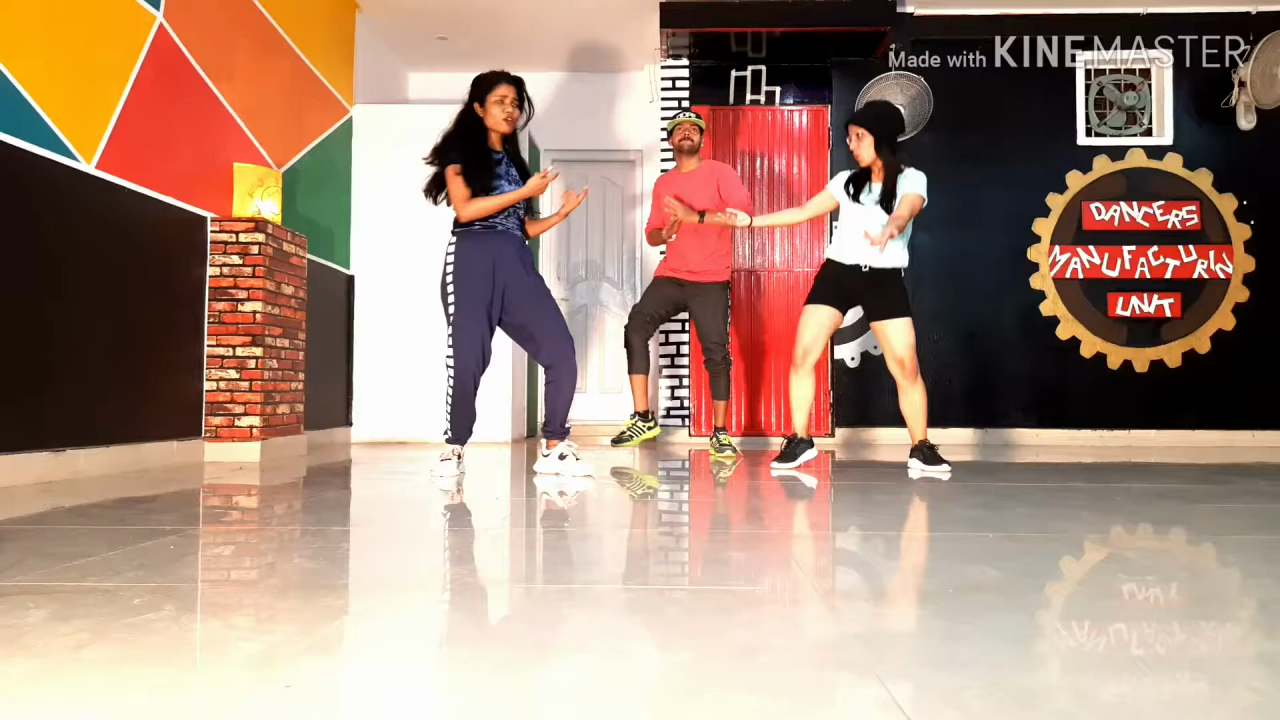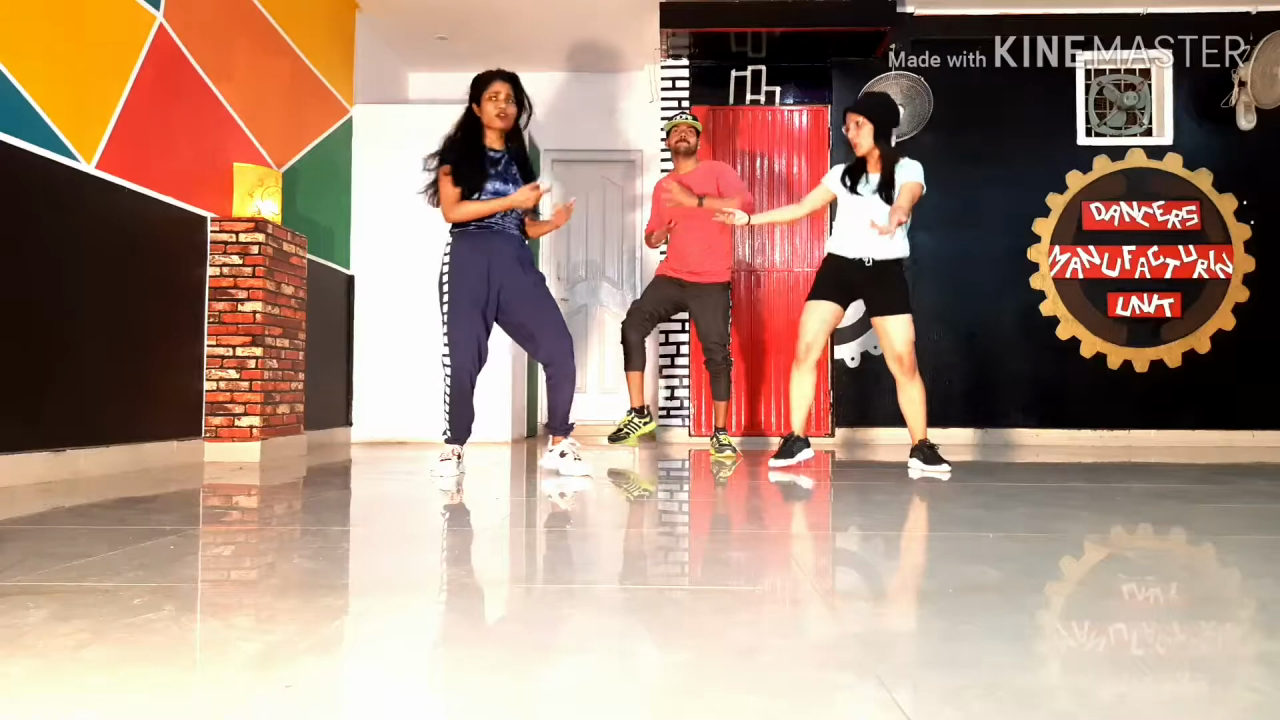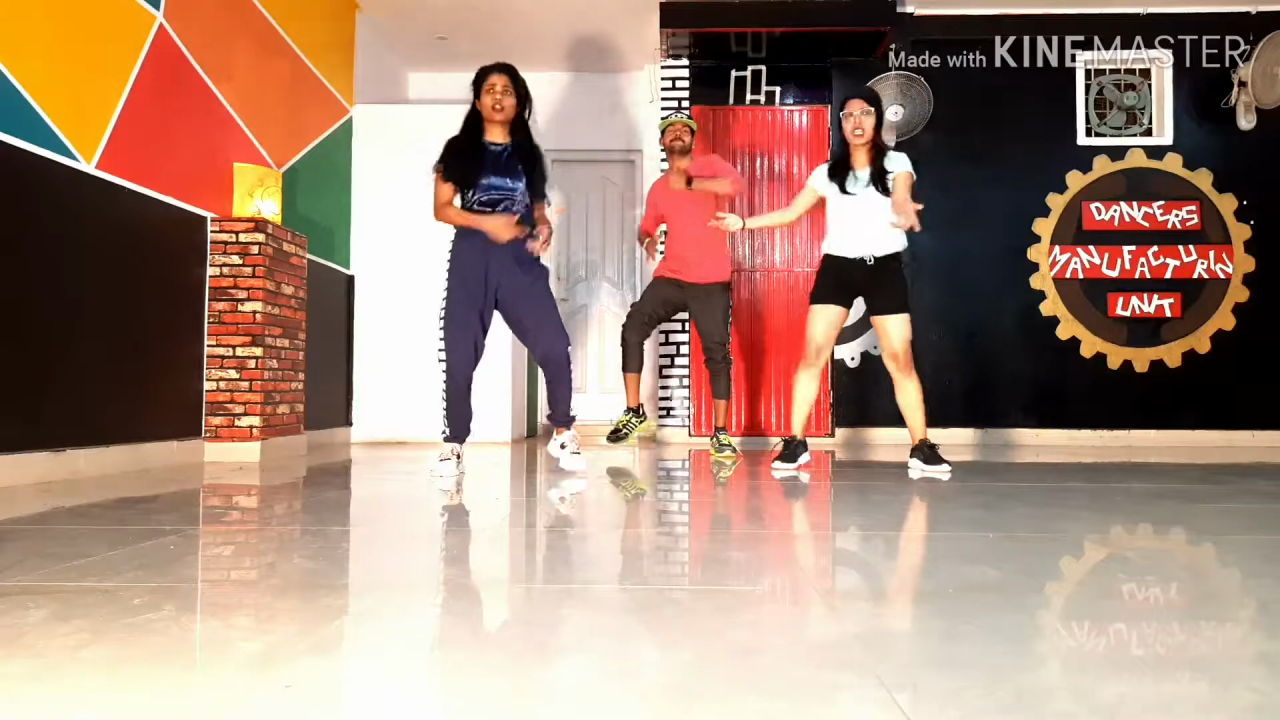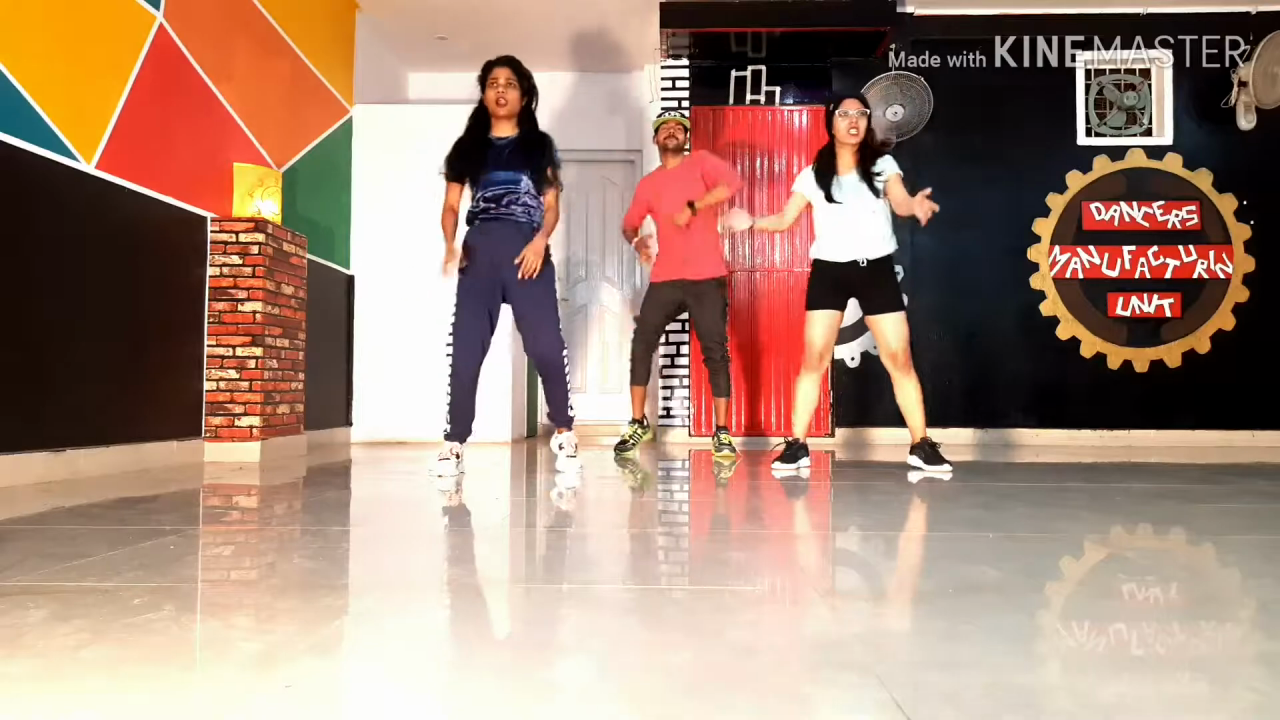
dt=0.1s
person 1, frame 1
left shoulder: (515, 161)
right shoulder: (459, 151)
right elbow: (462, 208)
left wrist: (559, 215)
right wrist: (519, 193)
left hip: (516, 262)
right hip: (470, 259)
left knee: (560, 349)
right knee: (466, 358)
left ankle: (554, 446)
right ankle: (455, 447)
person 1, frame 2
left shoulder: (519, 160)
right shoulder: (458, 153)
right elbow: (451, 210)
left wrist: (554, 221)
right wrist: (511, 199)
left hip: (515, 261)
right hip: (467, 259)
left knee: (559, 347)
right knee: (463, 357)
left ankle: (558, 442)
right ankle: (454, 446)
person 1, frame 3
left shoulder: (528, 153)
right shoulder: (459, 149)
left elbow: (539, 213)
right elbow: (442, 207)
left wrist: (543, 232)
right wrist: (484, 221)
left hip: (521, 257)
right hip: (473, 254)
left knee: (552, 344)
right knee: (459, 353)
left ankle: (563, 431)
right ankle: (454, 445)
person 1, frame 4
left shoulder: (540, 145)
right shoulder: (468, 146)
left elbow: (552, 206)
right elbow: (450, 205)
left wrist: (541, 241)
right wrist: (451, 244)
left hip: (527, 253)
right hip: (481, 250)
left knee: (547, 345)
right knee: (466, 349)
left ankle: (563, 431)
right ankle: (454, 444)
person 2, frame 1
left shoulder: (912, 180)
right shoulder: (847, 181)
left elbow: (904, 215)
right elbow: (804, 211)
left wrist: (888, 230)
right wrist: (751, 220)
left hip: (884, 278)
right hip: (837, 273)
left knee: (906, 367)
right knee: (803, 356)
left ankle: (921, 447)
right ankle: (800, 440)
person 2, frame 2
left shoulder: (908, 170)
right shoulder: (843, 174)
left elbow: (905, 203)
right elbow: (801, 208)
left wrist: (895, 219)
right wrist: (750, 218)
left hip: (886, 272)
right hip: (839, 268)
left knee: (904, 363)
right knee: (805, 352)
left ankle: (921, 447)
right ankle: (797, 438)
person 2, frame 3
left shoulder: (896, 162)
right shoulder: (827, 172)
left elbow: (901, 196)
right elbow: (789, 213)
left wrist: (906, 209)
right wrist: (743, 222)
left hip: (883, 269)
right hip: (836, 268)
left knee: (901, 361)
right knee: (813, 354)
left ankle: (922, 446)
right ankle: (796, 442)
person 2, frame 4
left shoulder: (883, 165)
right shoulder: (814, 175)
left elbow: (899, 202)
right elbow: (784, 220)
left wrist: (914, 205)
right wrist: (752, 223)
left hip: (876, 270)
right hip: (829, 270)
left knee: (900, 360)
right knee: (814, 359)
left ankle: (922, 445)
right ankle: (797, 444)
person 3, frame 1
left shoulder: (719, 172)
right shoulder: (663, 183)
left elbow: (742, 212)
right elbow: (651, 234)
left wrist: (696, 217)
right wrist: (661, 234)
left hip: (711, 281)
right hip: (669, 276)
left knee: (716, 355)
right knee: (635, 330)
left ankle: (720, 433)
right ankle: (643, 417)
person 3, frame 2
left shoulder: (718, 170)
right shoulder: (663, 187)
left elbow: (745, 203)
right elbow: (651, 237)
left wrist: (695, 201)
right wrist: (658, 236)
left hip: (712, 282)
right hip: (670, 276)
left knee: (717, 355)
right knee: (632, 326)
left ankle: (720, 433)
right ankle: (639, 413)
person 3, frame 3
left shoulder: (708, 163)
right shoulder: (658, 187)
left elbow: (735, 185)
right elbow: (646, 227)
left wrist: (689, 182)
right wrist: (647, 240)
left hip: (712, 281)
right hip: (669, 277)
left knee: (717, 354)
right knee: (632, 329)
left ankle: (721, 433)
right ankle: (633, 412)
person 3, frame 4
left shoulder: (702, 163)
right shoulder: (649, 183)
left elbow: (733, 184)
right elbow: (630, 224)
left wrist: (692, 207)
right wrist: (637, 241)
left hip: (708, 278)
right hip: (665, 278)
left knee: (715, 352)
right knee: (642, 343)
left ankle: (723, 432)
right ankle: (638, 423)
